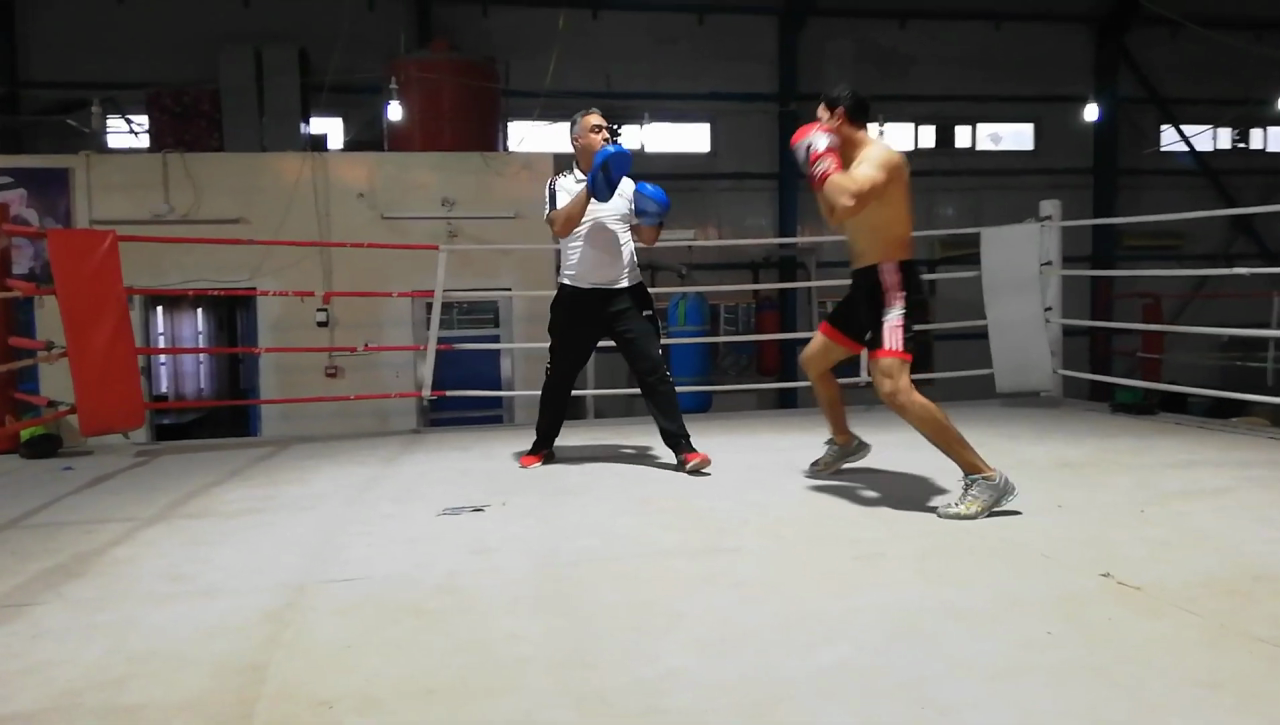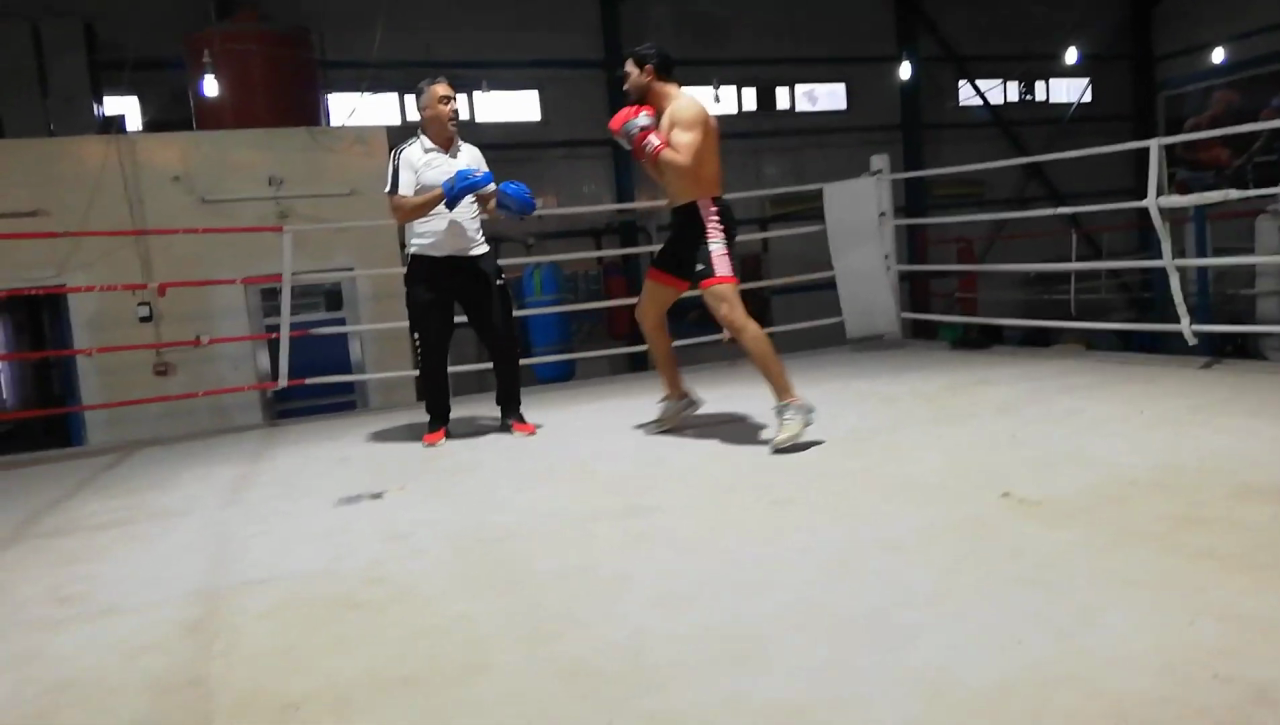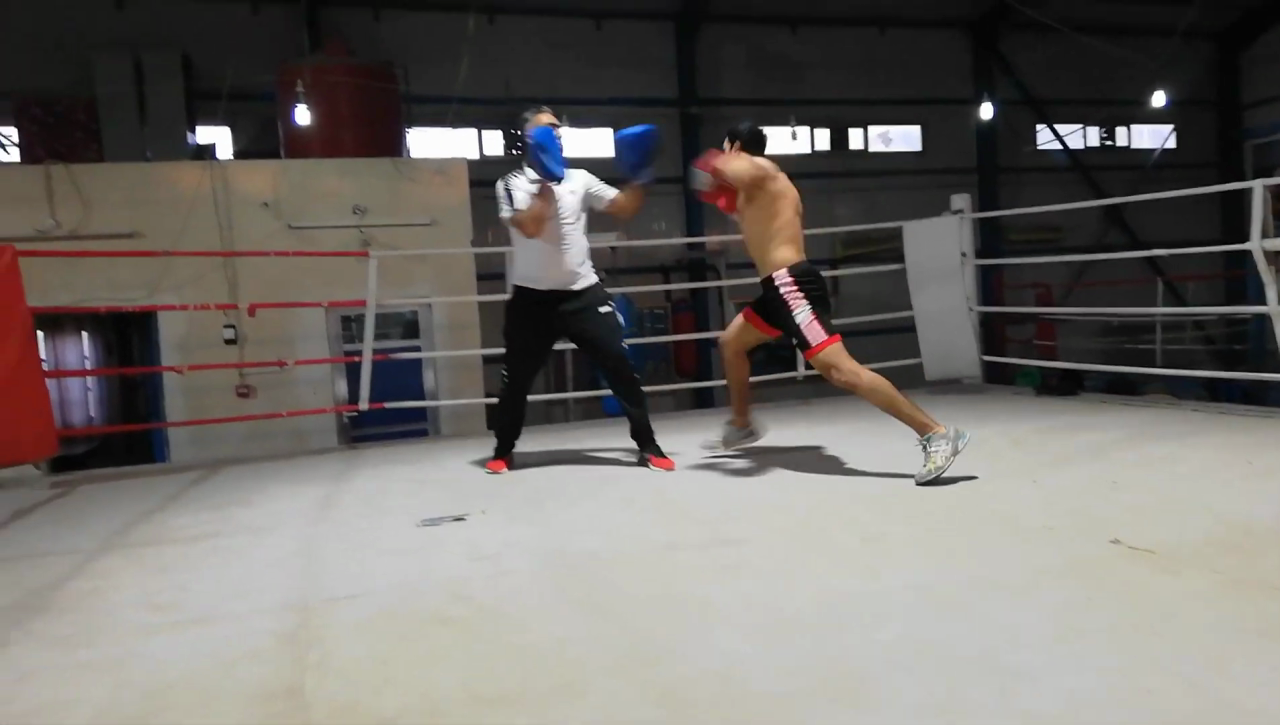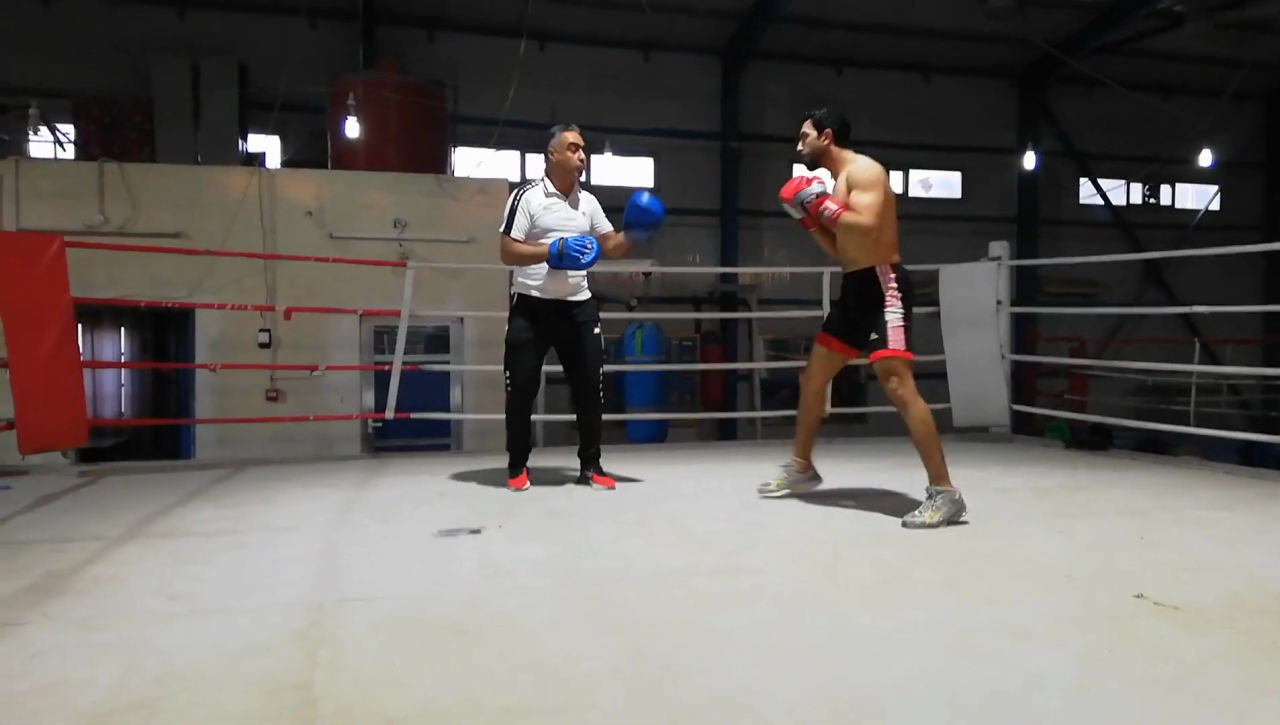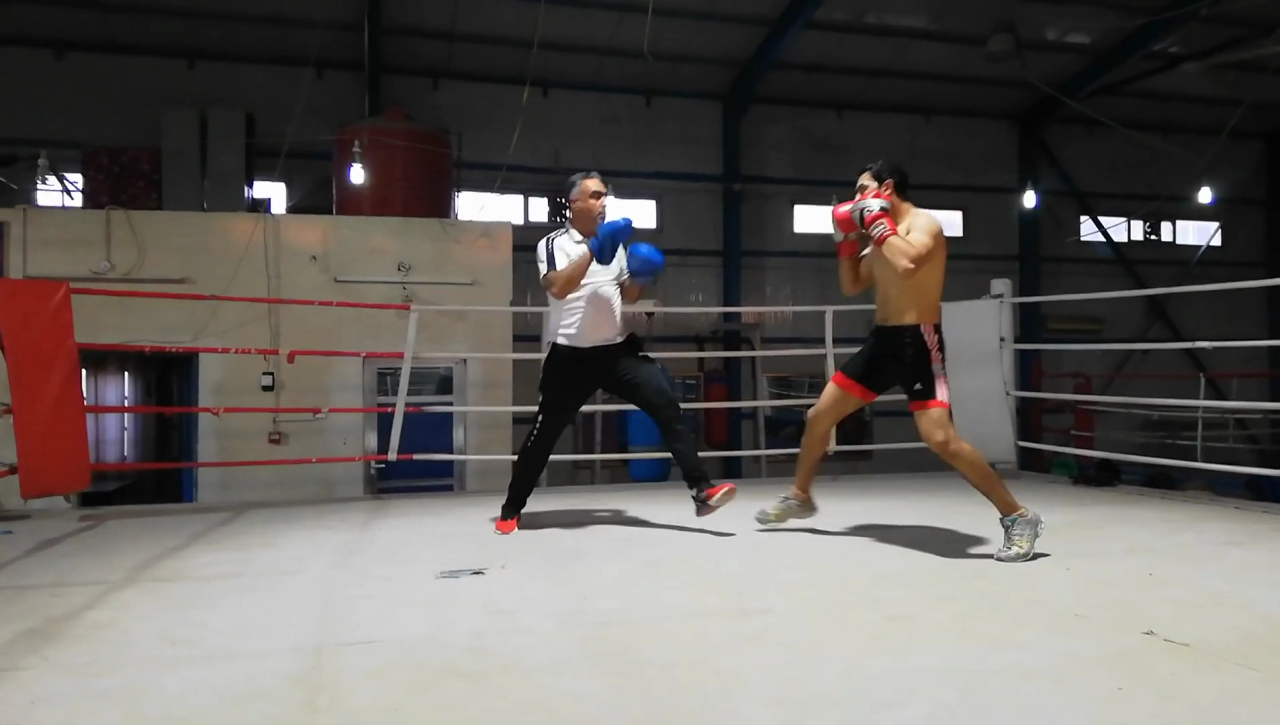
dt=1s
person 1, frame 1
left shoulder: (881, 157)
right shoulder: (858, 160)
left elbow: (849, 202)
right elbow: (841, 215)
left wrist: (818, 159)
right wrist: (820, 161)
left hip: (891, 285)
right hip: (866, 288)
left knee: (893, 390)
right knee: (813, 363)
left ankle: (984, 477)
right ankle: (844, 441)
person 1, frame 2
left shoulder: (685, 107)
right shoulder: (667, 114)
left elbow: (682, 167)
left wrist: (645, 137)
right wrist: (639, 143)
left hip: (705, 219)
right hip: (683, 223)
left knee: (728, 311)
right knee: (648, 313)
left ankle: (793, 405)
right ankle: (678, 398)
person 1, frame 3
left shoulder: (757, 169)
right shoulder: (767, 184)
left elbow: (740, 171)
left wrist: (707, 168)
right wrist: (729, 205)
left hip: (789, 284)
right hip: (779, 285)
left knee: (838, 369)
right knee: (730, 344)
left ankle: (935, 435)
right ankle: (740, 426)
person 1, frame 4
left shoulder: (864, 170)
right shoulder: (837, 182)
left elbow: (867, 227)
left wrist: (822, 204)
right wrist: (809, 216)
left hip: (883, 285)
right hip: (855, 289)
left knee: (898, 387)
right knee: (813, 380)
left ankle: (944, 493)
right ankle: (800, 469)
person 1, frame 5
left shoulder: (923, 225)
right shoulder: (877, 238)
left elbow: (906, 264)
right elbow: (852, 284)
left wrist: (879, 221)
right wrist: (845, 241)
left hip: (917, 345)
right hip: (882, 343)
left knee: (941, 438)
right knee: (818, 417)
left ankle: (1018, 517)
right ankle: (799, 498)
person 2, frame 1
left shoulder: (626, 185)
right shoulder: (560, 185)
left elbow: (648, 239)
right elbow: (560, 228)
left wrist: (652, 218)
right wrist: (592, 187)
left hip: (624, 295)
right hip: (577, 296)
left knee: (652, 368)
right knee: (559, 375)
left ankle: (681, 447)
right ankle: (542, 446)
person 2, frame 2
left shoulder: (471, 153)
right shoulder: (406, 154)
left elbow: (489, 204)
right elbow: (399, 211)
left wrist: (508, 203)
right wrist: (444, 192)
left hip: (476, 261)
right hip: (428, 267)
left knee: (503, 337)
right knee: (432, 347)
left ankle: (511, 412)
right ankle: (438, 420)
person 2, frame 3
left shoulder: (578, 178)
right shoulder: (511, 185)
left elbow: (625, 207)
right elbow: (530, 228)
right wrist: (546, 177)
left hip: (582, 294)
right hip: (532, 300)
left knee: (619, 365)
right knee: (516, 379)
left ankle: (647, 446)
right ankle: (503, 450)
person 2, frame 4
left shoulder: (587, 201)
right shoulder: (526, 196)
left elbow: (612, 246)
right elbow: (507, 253)
left wrist: (633, 233)
right wrist: (553, 250)
left hip: (578, 307)
right hip: (531, 307)
left knee: (588, 386)
right knee: (521, 386)
left ankle: (590, 465)
right ankle: (517, 465)
person 2, frame 5
left shoulder: (617, 243)
right shoulder: (553, 244)
left elbow: (628, 294)
right elbow: (558, 288)
left wrist: (642, 277)
right wrist: (594, 252)
left hip: (616, 350)
right hip: (570, 356)
left knee: (665, 404)
right knee: (543, 433)
left ankle: (701, 489)
right ankle: (511, 509)
